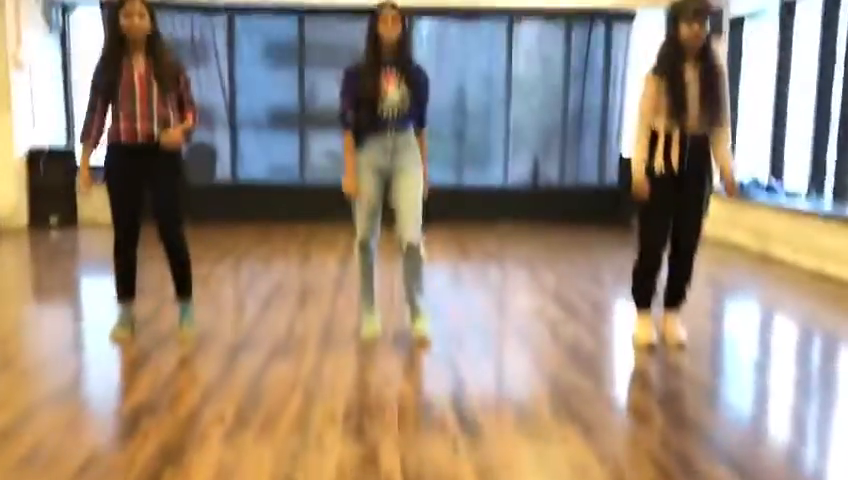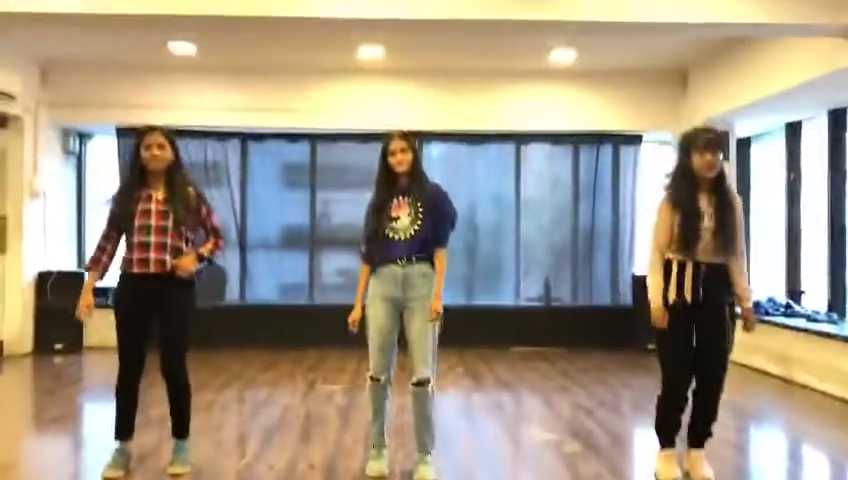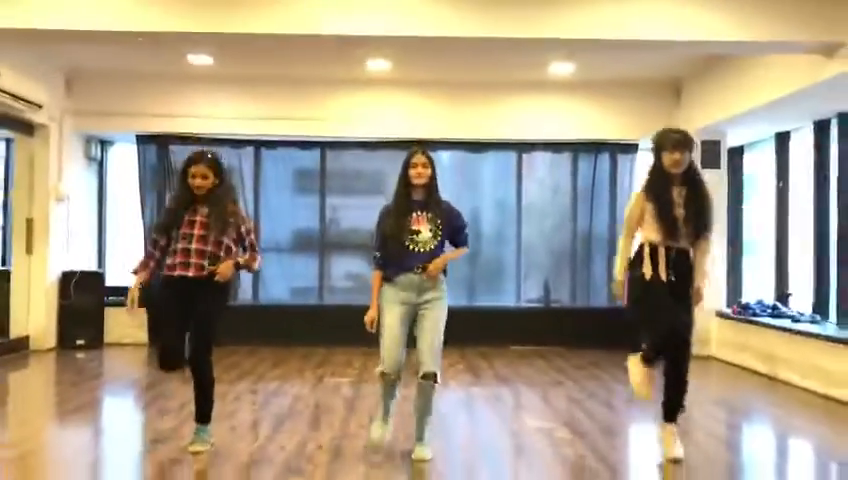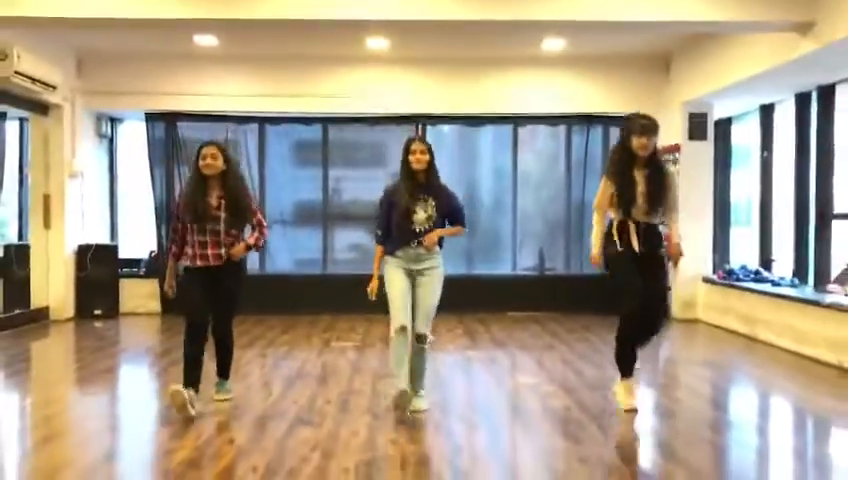
dt=0.4s
person 1, frame 1
left shoulder: (716, 73)
right shoulder: (659, 72)
left elbow: (719, 128)
right elbow: (643, 128)
left wrist: (726, 168)
right wrist: (639, 170)
left hip: (697, 161)
right hip: (662, 159)
left knee: (686, 240)
right knee: (653, 240)
left ankle: (672, 313)
right ankle: (643, 314)
person 1, frame 2
left shoulder: (730, 201)
right shoulder: (673, 200)
left elbow: (737, 254)
right elbow: (657, 253)
left wrist: (745, 300)
right wrist: (656, 300)
left hip: (716, 289)
right hip: (678, 288)
left knee: (713, 375)
right knee: (677, 376)
left ankle: (696, 451)
right ankle: (667, 451)
person 1, frame 3
left shoulder: (700, 194)
right shoulder: (648, 193)
left elbow: (703, 240)
right elbow: (627, 233)
left wrist: (698, 280)
right wrist: (621, 274)
left hip: (681, 270)
right hip: (649, 268)
left knee: (680, 351)
right knee: (674, 328)
left ankle: (669, 427)
right ankle: (643, 360)
person 1, frame 4
left shoulder: (664, 175)
right shoulder: (616, 172)
left elbow: (670, 212)
right elbow: (600, 211)
left wrist: (675, 239)
right wrist: (597, 246)
left hip: (651, 242)
right hip: (620, 241)
left knee: (657, 308)
right knee: (633, 307)
left ankle: (630, 348)
right ankle: (625, 381)
person 2, frame 1
left shoulder: (415, 74)
right shoulder: (357, 74)
left elbow: (420, 125)
right elbow: (348, 126)
left wrist: (425, 168)
right wrist: (349, 172)
left hip: (406, 155)
right hip: (368, 156)
left knee: (411, 237)
right knee: (366, 238)
left ankle: (417, 312)
right ankle: (368, 310)
person 2, frame 2
left shoulder: (433, 196)
right shoulder: (378, 201)
left elbow: (441, 248)
right elbow: (368, 255)
left wrist: (437, 295)
right wrist: (358, 303)
left hip: (420, 282)
right hip: (382, 285)
left knee: (422, 374)
right knee: (378, 371)
right ankle: (377, 449)
person 2, frame 3
left shoulder: (445, 211)
right shoulder: (391, 213)
left elbow: (463, 246)
right elbow: (379, 261)
left wrist: (444, 259)
right wrist: (374, 305)
left hip: (432, 293)
right hip: (397, 290)
left knee: (429, 370)
right knee: (391, 365)
left ankle: (420, 438)
right ankle: (383, 416)
person 2, frame 4
left shoulder: (442, 193)
right shoulder: (393, 193)
left elbow: (461, 226)
right elbow: (381, 236)
left wrist: (439, 233)
right wrist: (375, 276)
left hip: (429, 263)
right hip: (397, 262)
left knee: (421, 330)
right knee: (401, 323)
left ankle: (417, 390)
right ankle: (401, 386)
person 3, frame 1
left shoulder: (168, 67)
right shoulder: (108, 67)
left elbow: (189, 106)
right elbow: (94, 117)
left wrist: (183, 128)
right wrist: (84, 161)
left hip: (163, 156)
right hip: (123, 158)
left knee: (171, 232)
right knee: (125, 234)
left ankle: (185, 307)
right ankle: (125, 310)
person 3, frame 2
left shoulder: (188, 195)
right shoulder: (128, 196)
left elbow: (216, 235)
right elbow: (108, 242)
left wrist: (197, 256)
right wrist: (88, 288)
left hip: (175, 288)
right hip: (133, 287)
left knee: (174, 367)
right knee: (129, 367)
left ankle: (181, 447)
right ankle: (123, 448)
person 3, frame 3
left shoulder: (230, 212)
right shoulder: (175, 209)
left elbow: (253, 250)
right elbow: (155, 249)
left wrist: (234, 264)
right wrist: (137, 283)
left hip: (210, 290)
right hip: (174, 287)
left knee: (199, 359)
right knee: (170, 354)
left ankle: (202, 429)
person 3, frame 4
left shoulder: (239, 197)
right shoulder: (188, 198)
left elbow: (261, 227)
right elbow: (177, 237)
left wrist: (246, 245)
right wrist: (170, 273)
left hip: (228, 271)
right hip: (195, 270)
left knee: (222, 329)
right knee: (196, 327)
left ankle: (223, 382)
right ankle: (189, 391)
